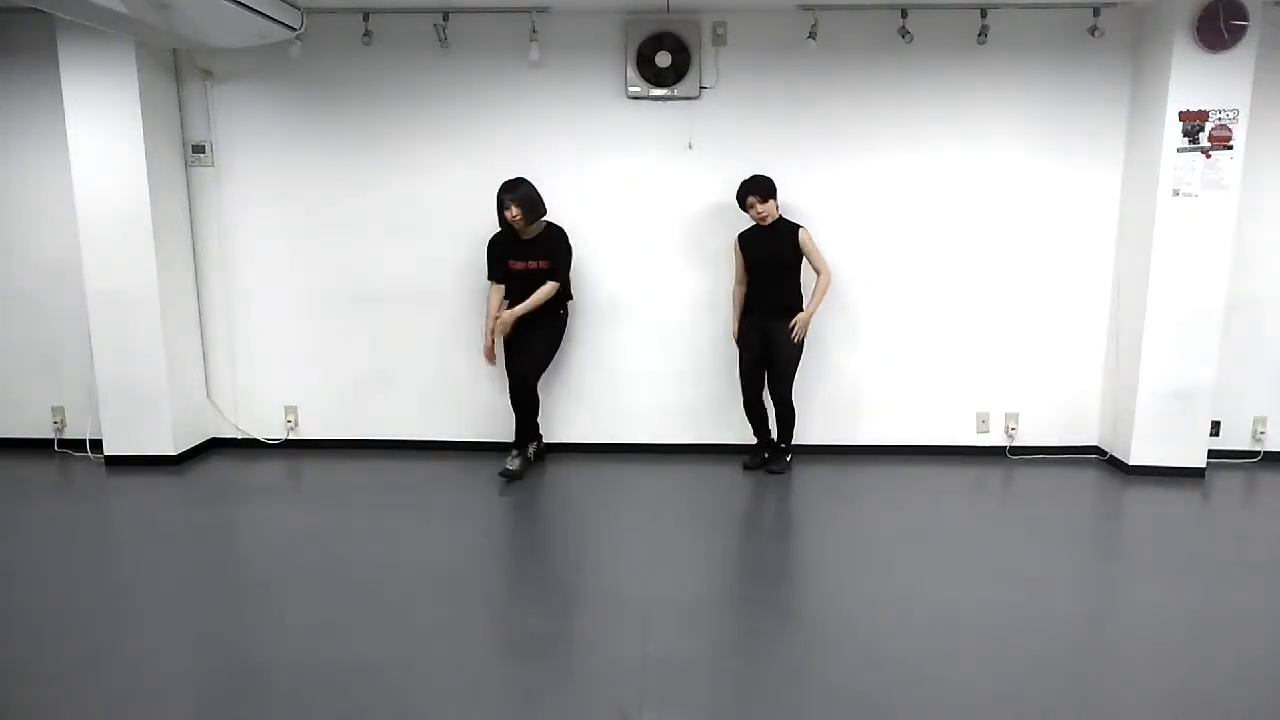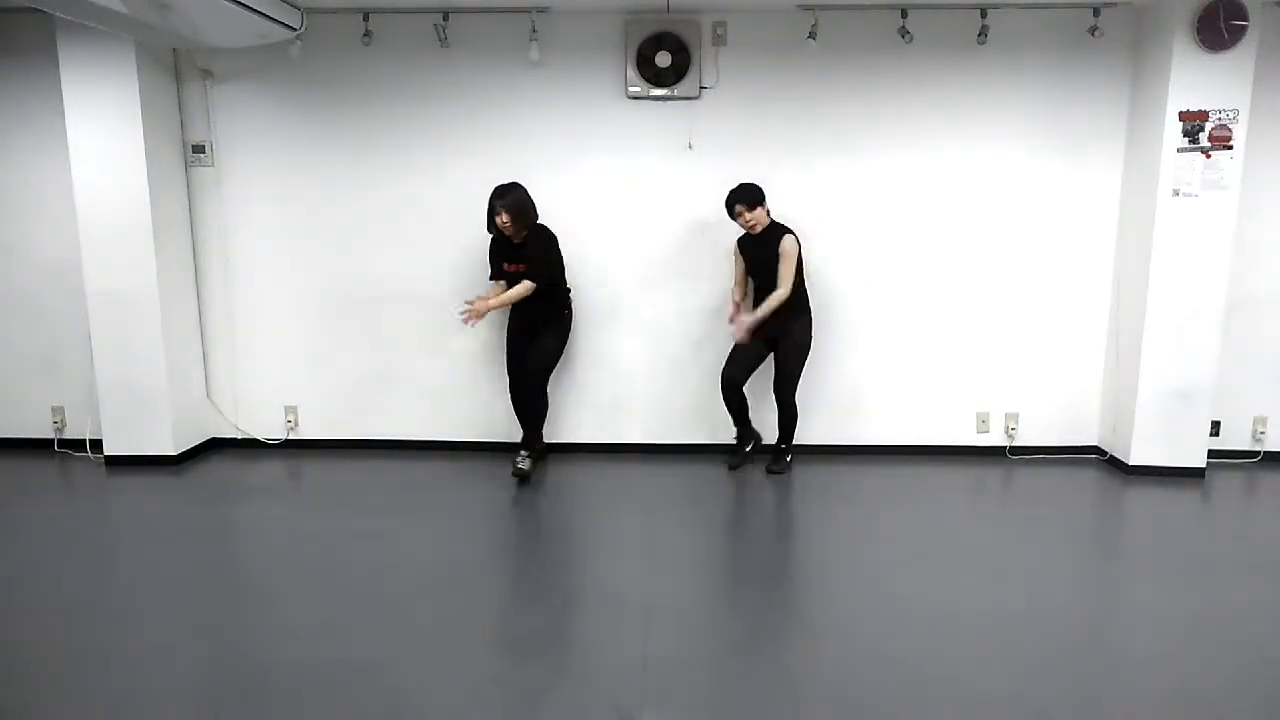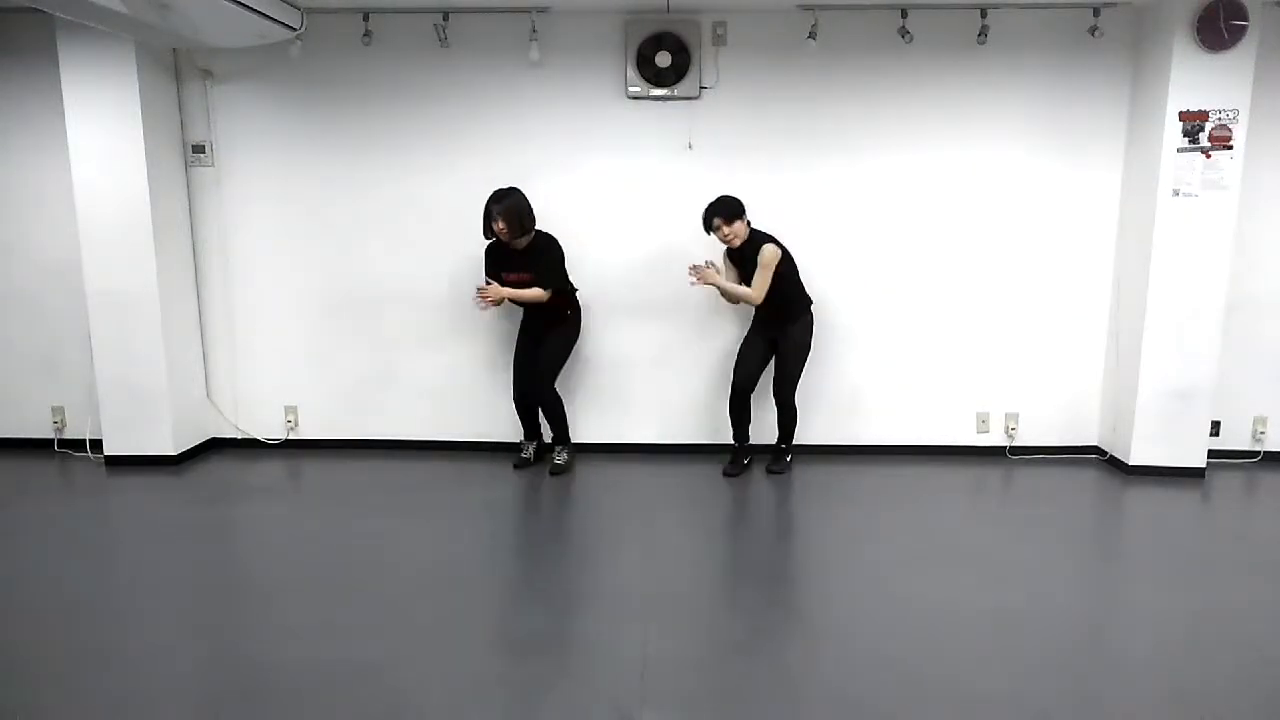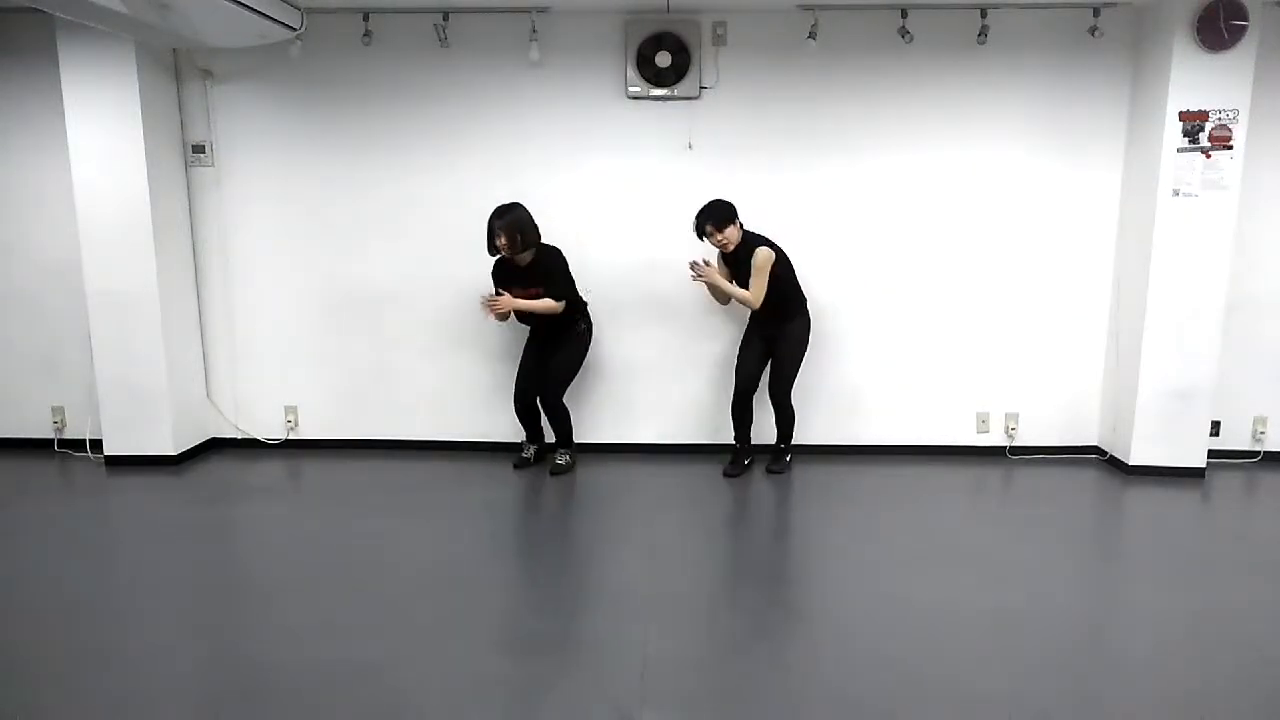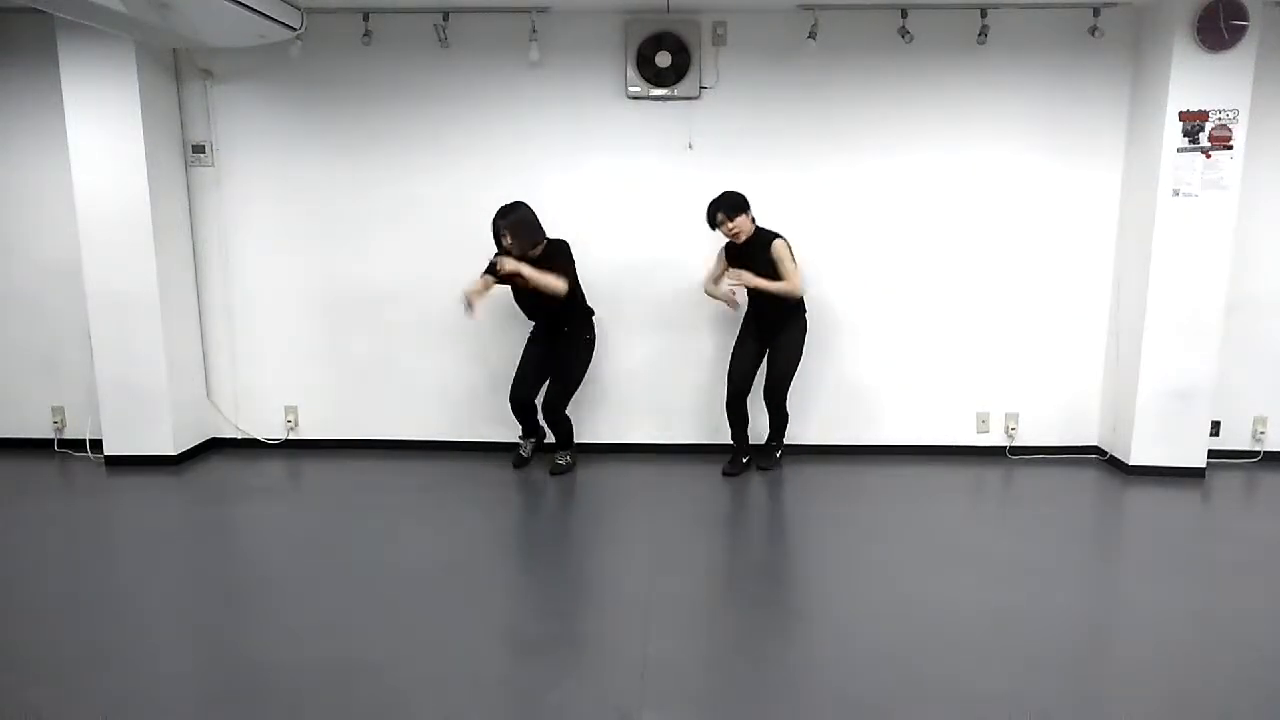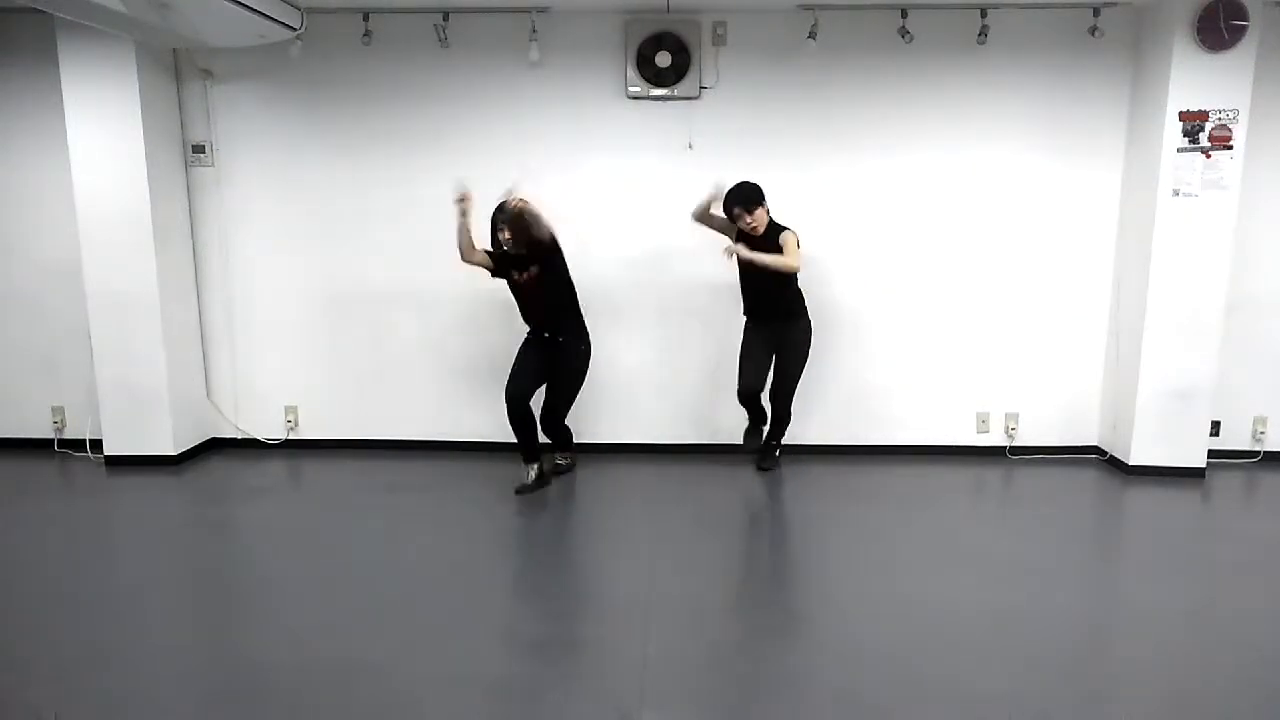
dt=0.2s
person 1, frame 1
left shoulder: (555, 237)
right shoulder: (499, 243)
left elbow: (553, 285)
right elbow: (496, 288)
left wrist: (514, 313)
right wrist: (492, 331)
left hip: (550, 319)
right hip: (517, 320)
left knee: (525, 378)
right knee: (516, 384)
left ankle: (519, 451)
right ankle: (532, 441)
person 1, frame 2
left shoulder: (543, 239)
right shoulder: (498, 244)
left elbow: (529, 285)
right elbow: (499, 283)
left wrist: (489, 305)
right wrist: (483, 305)
left hip: (554, 318)
right hip: (522, 318)
left knee: (535, 380)
right knee: (517, 384)
left ankle: (529, 450)
right ankle: (532, 442)
person 1, frame 3
left shoulder: (546, 246)
right shoulder: (495, 251)
left elbow: (543, 293)
right elbow: (495, 291)
left wrist: (504, 292)
right wrist: (491, 296)
left hip: (563, 319)
right hip: (532, 320)
left knee: (541, 383)
right knee: (521, 387)
left ankle: (562, 446)
right ankle: (533, 441)
person 1, frame 4
left shoulder: (551, 258)
right shoulder: (502, 267)
left elbow: (557, 304)
right elbow: (504, 306)
left wrist: (516, 303)
right wrist: (501, 309)
left hip: (574, 330)
right hip: (540, 332)
left knee: (550, 393)
right knee: (523, 396)
left ankle: (565, 449)
right ankle: (534, 443)
person 1, frame 5
left shoulder: (558, 250)
right shoulder: (506, 259)
left elbow: (560, 289)
right elbow: (486, 280)
left wrist: (520, 270)
right wrist: (474, 293)
left hip: (578, 336)
right hip: (544, 333)
left knee: (553, 404)
right knee: (519, 396)
left ankle: (566, 449)
right ankle: (532, 436)
person 1, frame 6
left shoulder: (545, 249)
right shoulder: (509, 260)
left elbow: (542, 227)
right elbow: (469, 255)
left wrist: (523, 207)
right wrist: (463, 215)
left hip: (571, 343)
right hip: (537, 342)
left knee: (552, 417)
right knee: (515, 397)
left ankle: (565, 450)
right ankle: (533, 464)
person 2, frame 1
left shoulder: (798, 234)
right shoulder: (743, 240)
left elbow: (824, 274)
left wrist: (807, 313)
right wrist: (736, 321)
left hip: (789, 322)
right hip: (754, 321)
left knee: (780, 391)
right knee: (750, 392)
left ankle: (783, 450)
right ankle: (763, 446)
person 2, frame 2
left shoulder: (785, 239)
right shoulder: (742, 244)
left elbow: (784, 289)
left wrist: (752, 319)
right wrist: (736, 306)
left hip: (793, 322)
right hip: (760, 322)
left knee: (784, 391)
right knee: (730, 379)
left ankle: (784, 449)
right ankle: (746, 437)
person 2, frame 3
left shoulder: (767, 248)
right shoulder: (732, 253)
left elbow: (755, 296)
right elbow: (734, 297)
left wrist: (717, 281)
right wrist: (715, 280)
left hip: (795, 323)
right hip: (764, 323)
left knee: (783, 392)
right knee: (740, 385)
left ankle: (784, 450)
right ankle: (741, 450)
person 2, frame 4
left shoulder: (761, 250)
right shoulder: (725, 256)
left elbow: (753, 300)
right elbow: (724, 298)
left wrist: (717, 279)
right wrist: (710, 281)
left hip: (792, 323)
right hip: (760, 324)
left knee: (779, 392)
right knee: (742, 388)
left ankle: (783, 450)
right ankle: (743, 451)
person 2, frame 5
left shoulder: (775, 243)
right shoulder: (729, 250)
left elbow: (796, 288)
right elbow: (710, 285)
left wrist: (754, 281)
right wrist: (724, 293)
left hip: (789, 325)
right hip: (755, 323)
left knee: (774, 394)
right knee: (735, 391)
left ankle: (774, 445)
right ankle: (741, 452)
person 2, frame 6
left shoulder: (784, 235)
right shoulder: (739, 233)
left elbow: (793, 264)
right elbow: (699, 216)
left wrist: (750, 255)
right wrist: (712, 198)
left hip: (792, 326)
right hip: (757, 326)
left knee: (781, 397)
right knee: (748, 389)
left ankle: (773, 444)
right ankle: (757, 426)
